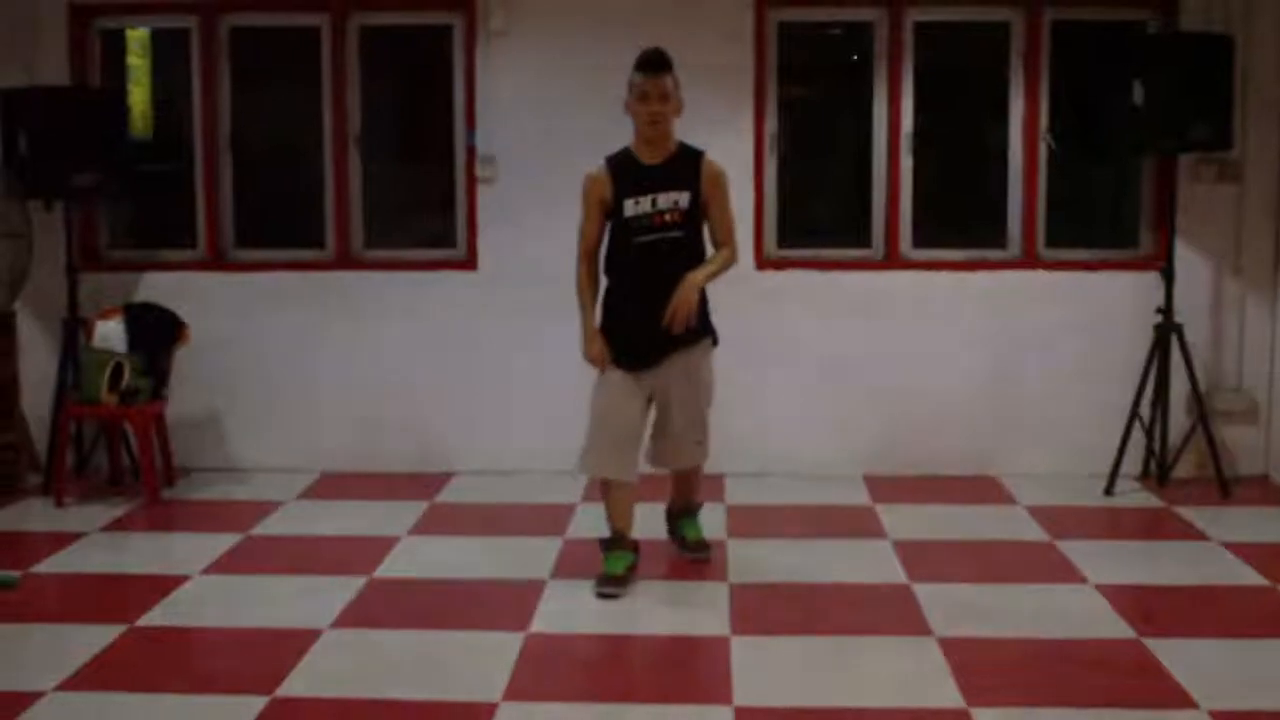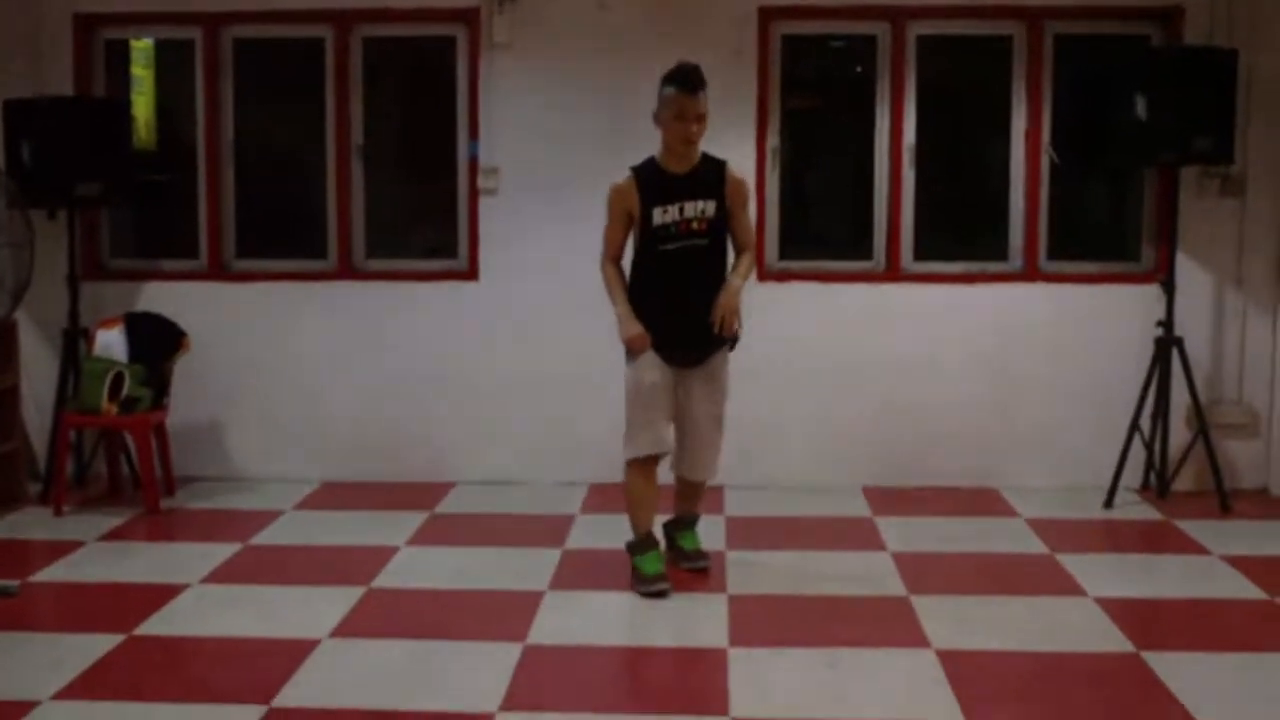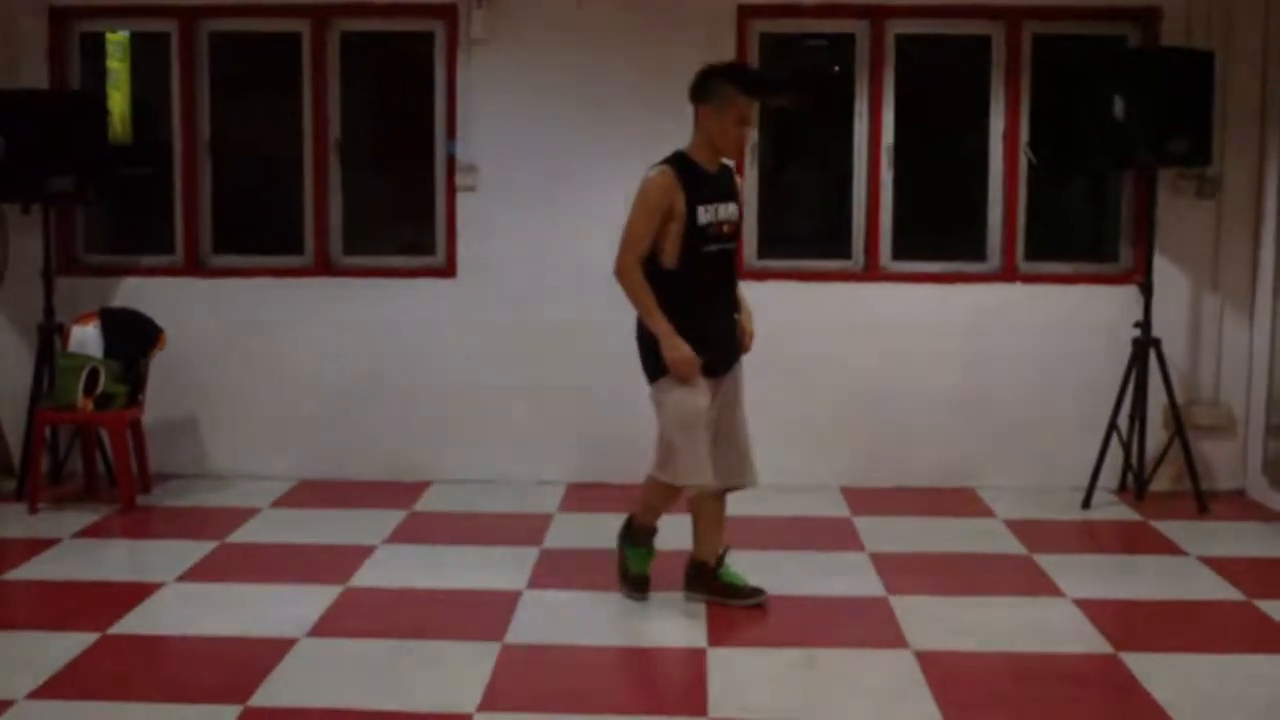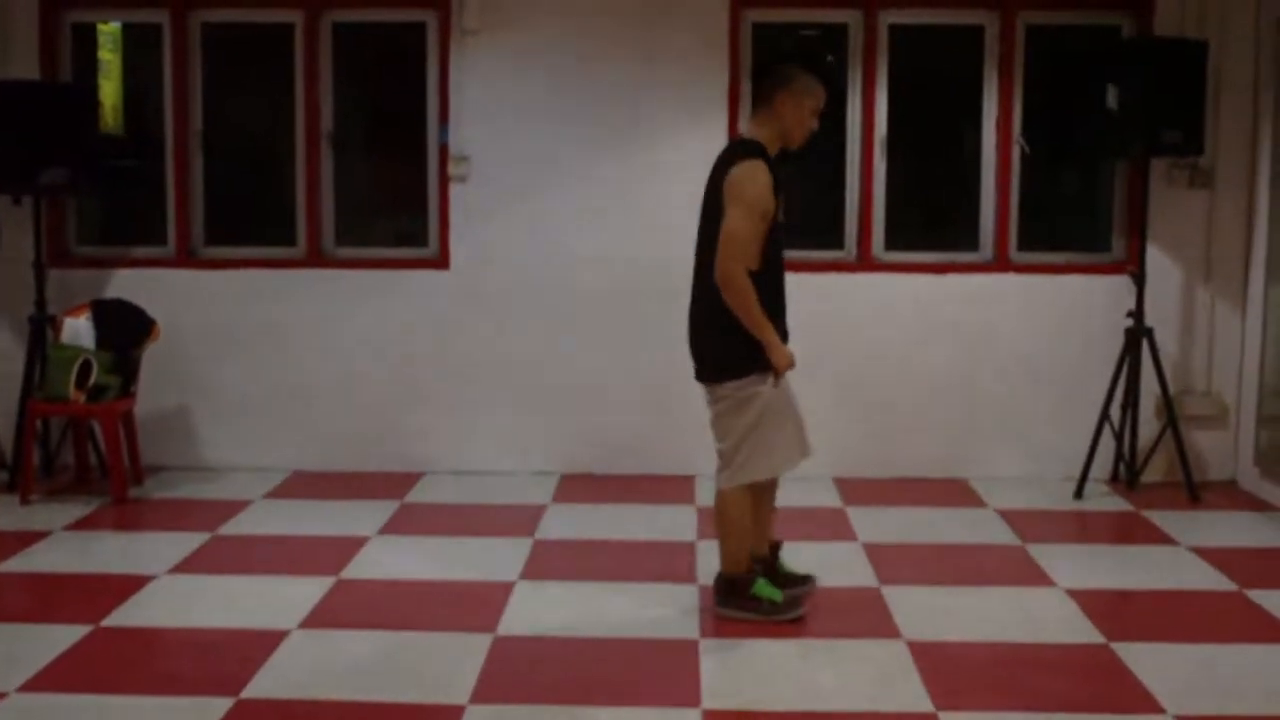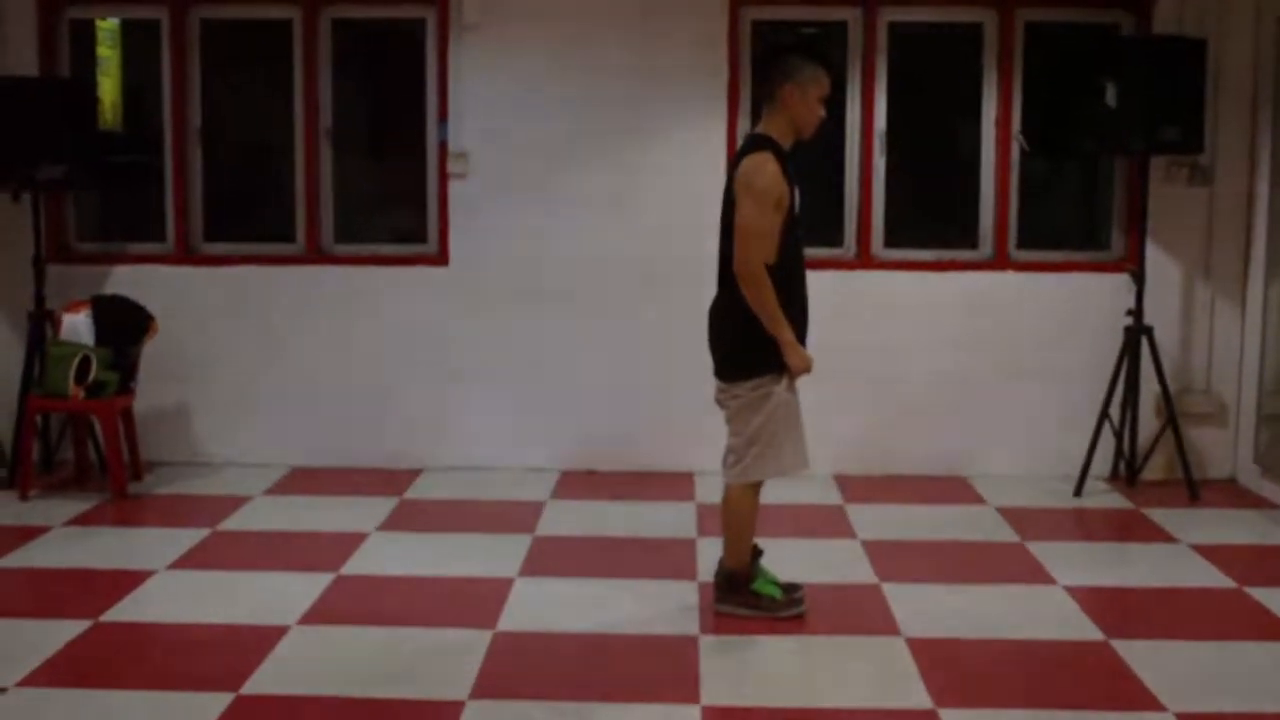
dt=1s
person 1, frame 1
left shoulder: (705, 172)
right shoulder: (604, 179)
left elbow: (727, 249)
right elbow: (587, 259)
left wrist: (695, 279)
right wrist: (589, 327)
left hip: (686, 333)
right hip: (624, 336)
left knee: (687, 441)
right knee: (613, 449)
left ankle: (684, 517)
right ankle: (621, 549)
person 1, frame 2
left shoulder: (728, 182)
right shoulder: (630, 187)
left elbow: (745, 248)
right elbow: (610, 259)
left wrist: (734, 286)
right wrist: (623, 314)
left hip: (707, 338)
right hip: (650, 339)
left knee: (700, 448)
right knee: (644, 447)
left ankle: (683, 529)
right ankle: (645, 548)
person 1, frame 3
left shoulder: (730, 183)
right shoulder: (665, 182)
right elbow: (627, 266)
left wrist: (741, 310)
right wrist: (668, 338)
left hip: (721, 346)
right hip: (677, 348)
left knee: (718, 463)
right knee: (682, 461)
left ankle: (706, 567)
right ankle: (637, 533)
person 1, frame 4
left shoulder: (742, 160)
right shoulder: (753, 174)
right elbow: (729, 273)
left wrist: (768, 340)
right wrist: (773, 343)
left hip: (738, 341)
right hip: (737, 346)
left knee: (764, 455)
right knee: (743, 466)
left ankle: (761, 563)
right ankle: (734, 586)
person 1, frame 5
left shoulder: (766, 159)
right shoulder: (763, 166)
right elbow: (748, 267)
left wrist: (783, 341)
right wrist: (789, 343)
left hip: (757, 342)
right hip: (754, 346)
left knee: (751, 465)
right knee: (748, 467)
left ankle: (743, 568)
right ankle: (735, 584)
